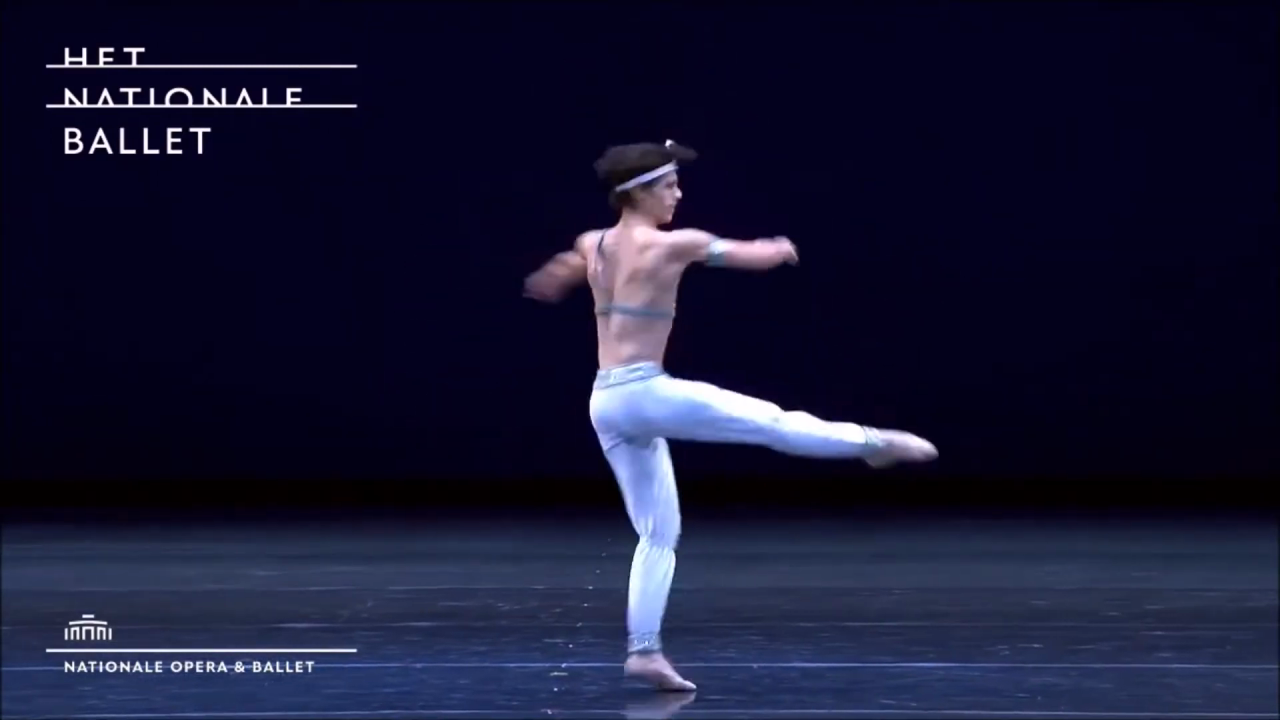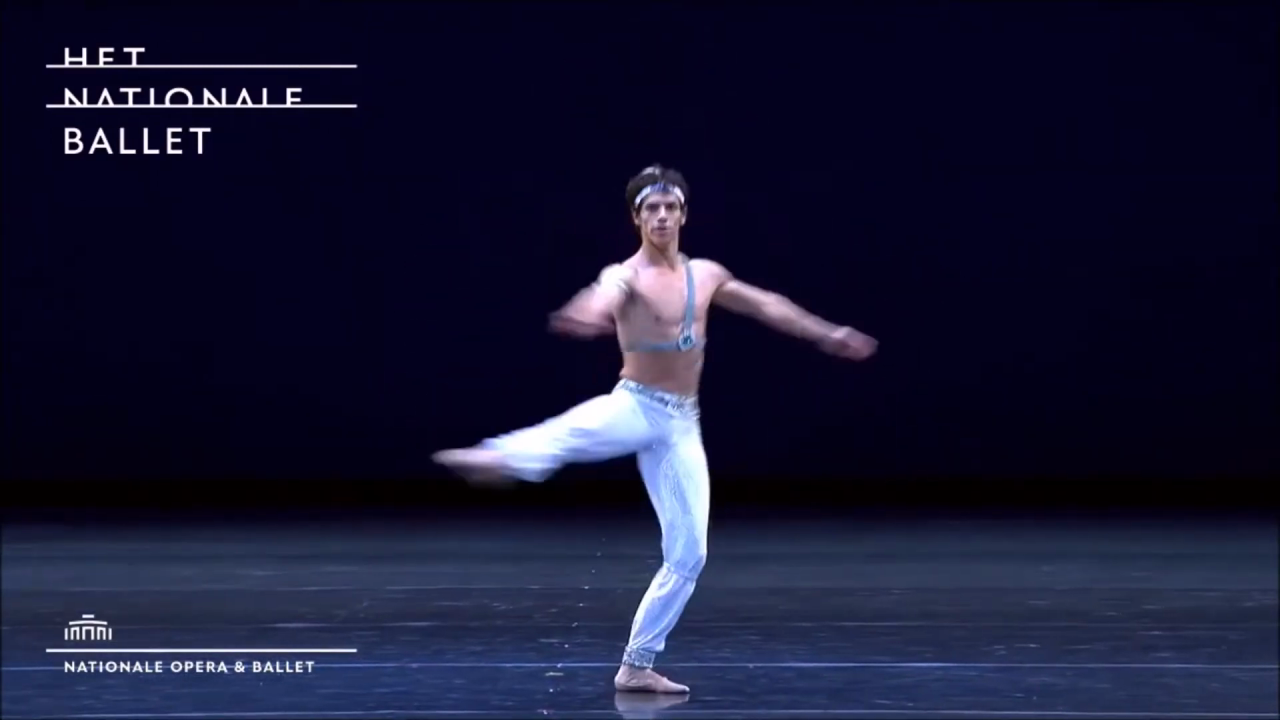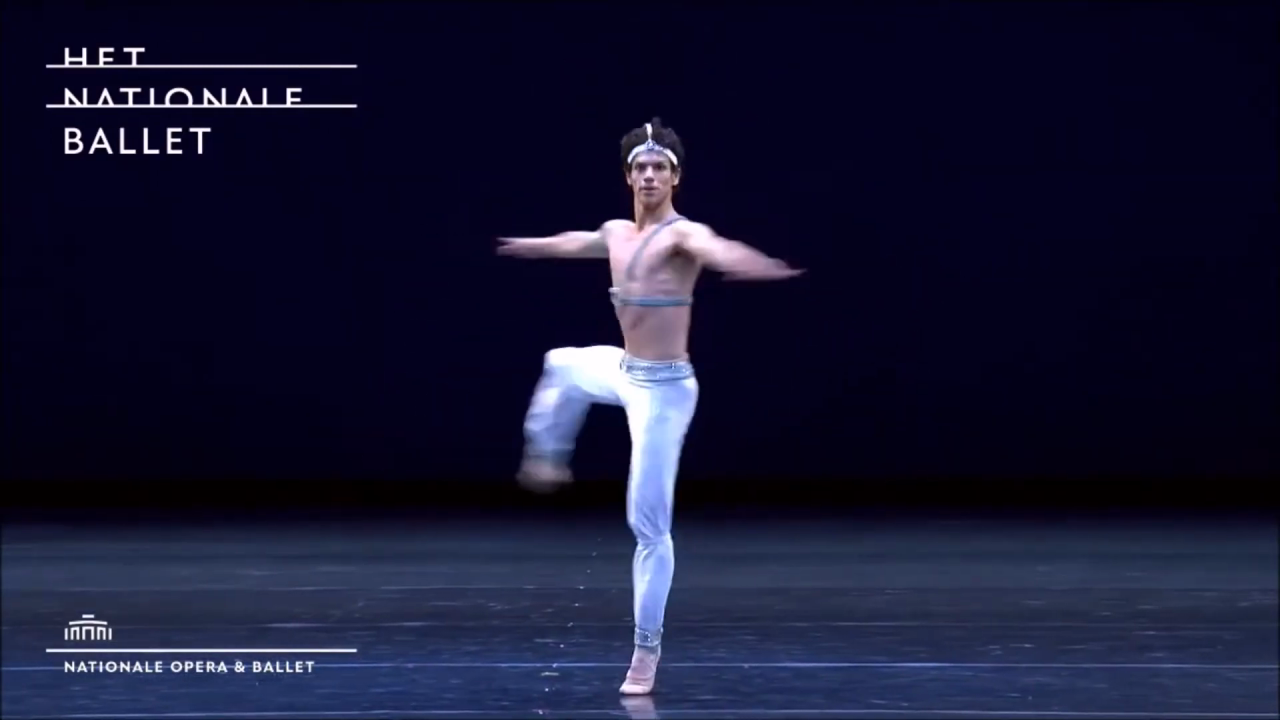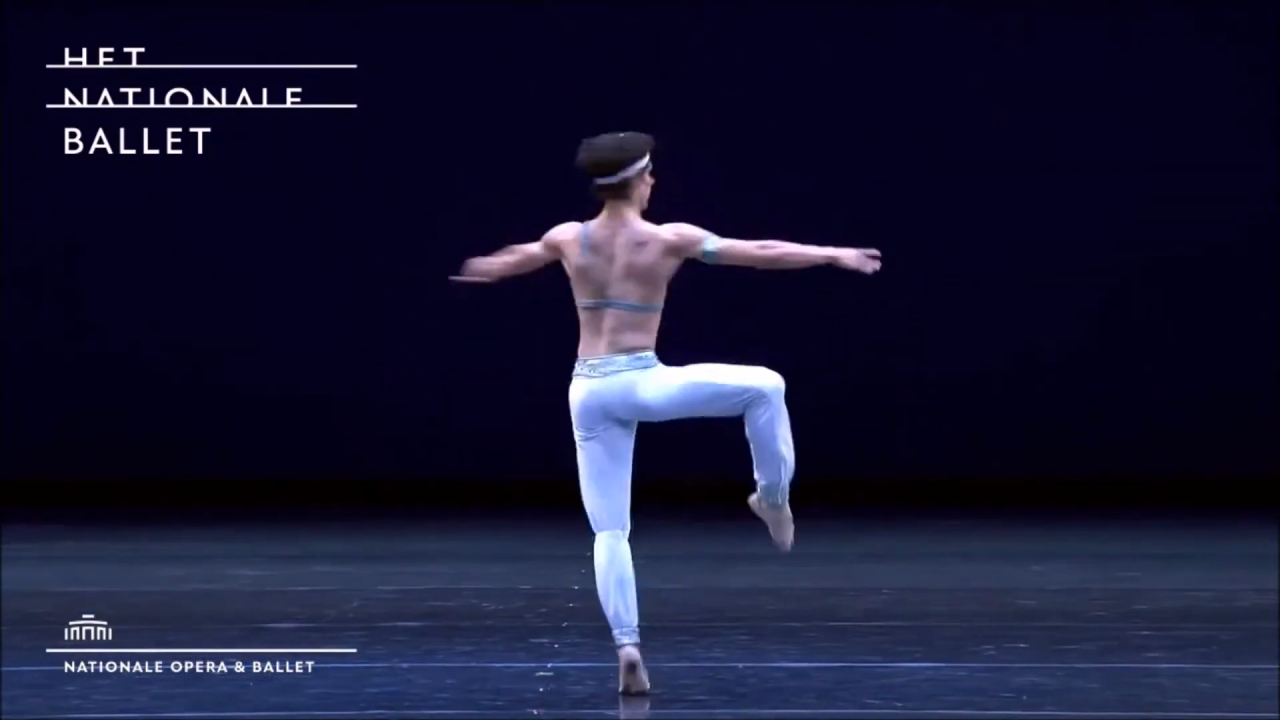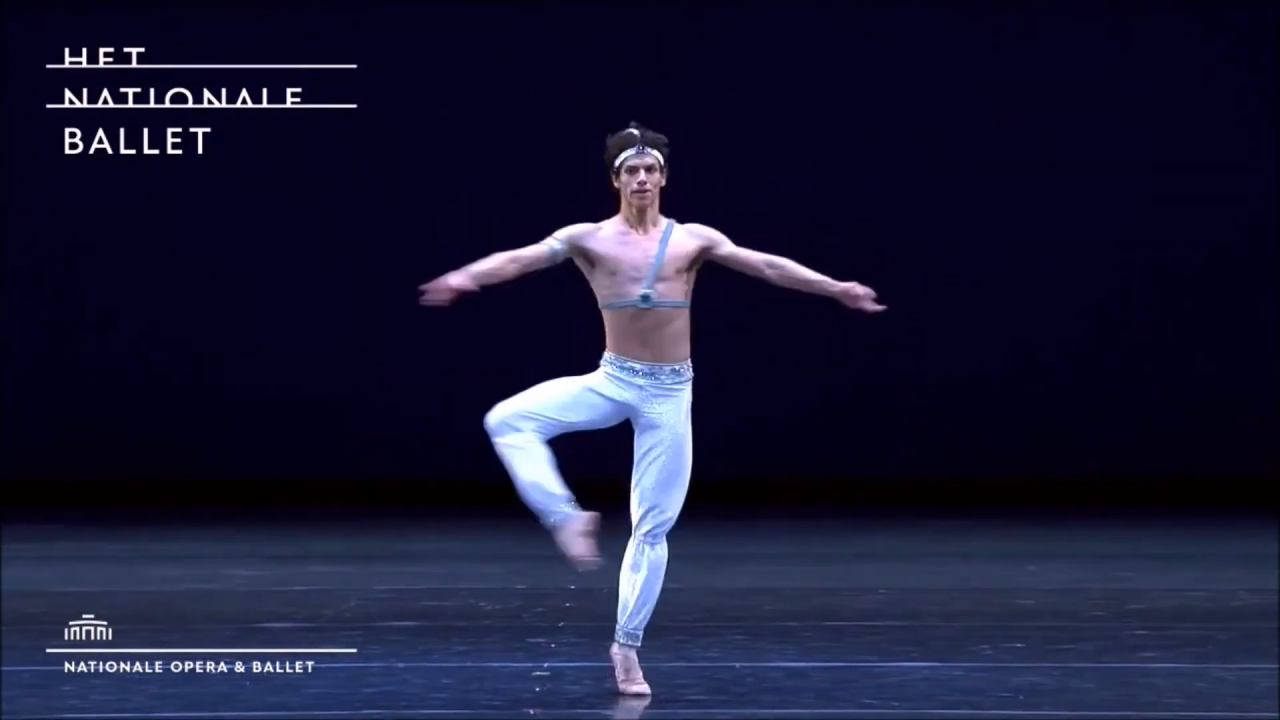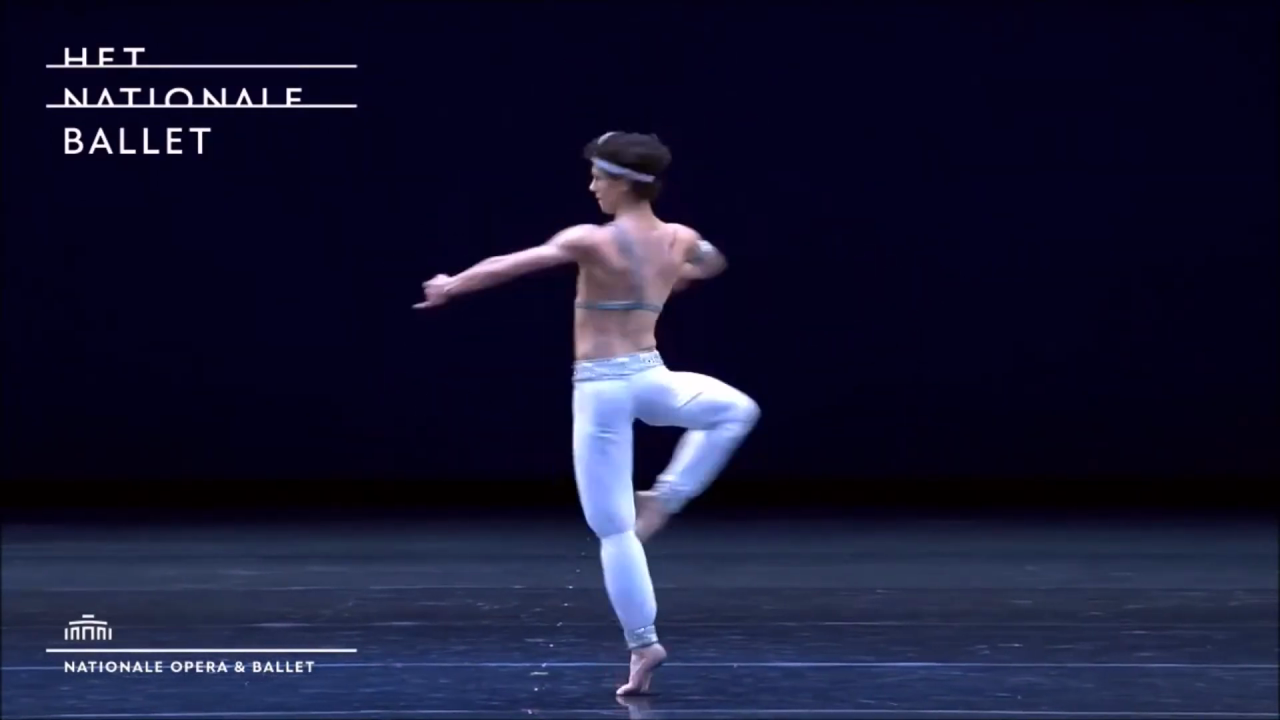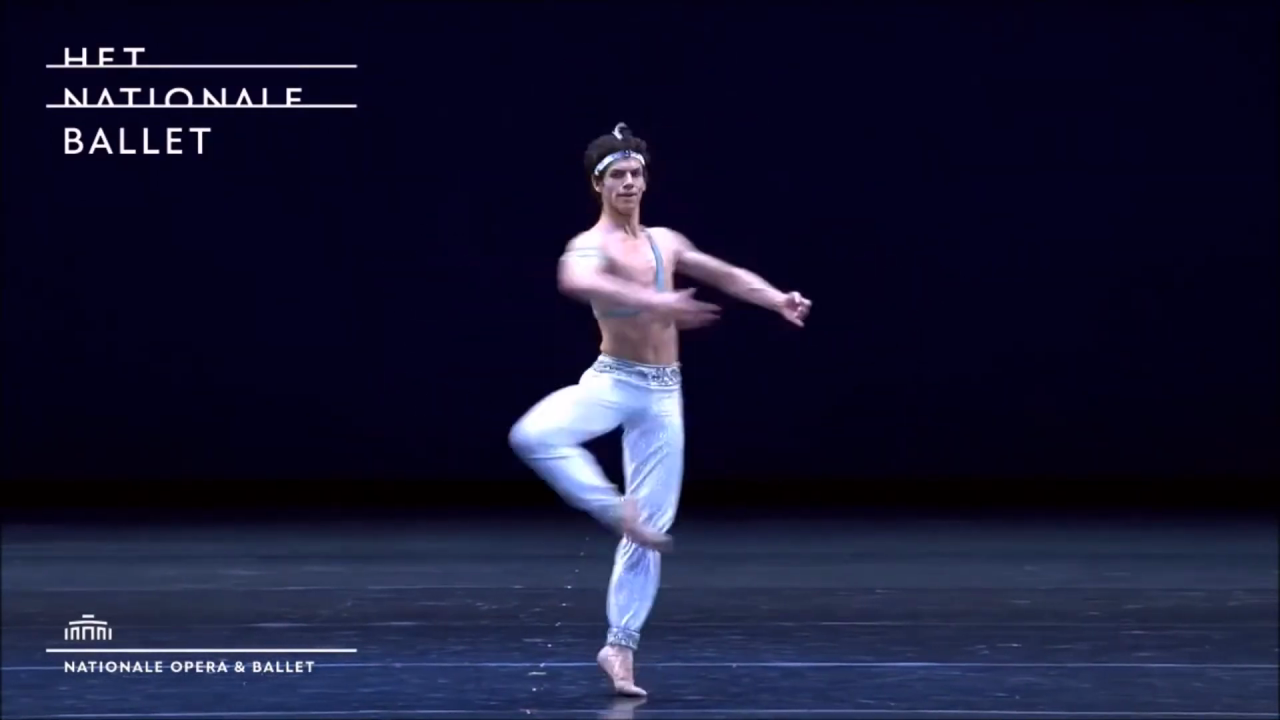
dt=0.2s
person 1, frame 1
left shoulder: (594, 243)
right shoulder: (673, 243)
left elbow: (556, 275)
right elbow: (749, 255)
left wrist: (550, 278)
right wrist: (778, 248)
left hip: (612, 404)
right hip: (637, 394)
left knee: (658, 533)
right knee: (773, 421)
left ankle: (645, 652)
right ankle: (882, 442)
person 1, frame 2
left shoulder: (706, 275)
right shoulder: (622, 277)
left elbow: (764, 305)
right elbow: (592, 305)
left wrist: (829, 333)
right wrist: (589, 315)
left hip: (678, 425)
right hip: (632, 409)
left knee: (688, 559)
left ankle: (639, 664)
right ankle: (495, 456)
person 1, frame 3
left shoulder: (687, 231)
right shoulder: (616, 233)
left elbow: (727, 253)
right elbow: (586, 243)
left wrist: (748, 262)
right wrist: (542, 242)
left hip: (662, 390)
right hip: (629, 373)
left knee: (649, 527)
left ankle: (646, 650)
right ankle: (546, 453)
person 1, frame 4
left shoulder: (571, 236)
right shoulder: (670, 238)
left elbow: (517, 260)
right elbow: (758, 253)
left wrist: (491, 266)
right wrist: (835, 254)
left hip: (594, 388)
right hip: (641, 381)
left knee: (611, 528)
right knee: (765, 386)
left ankle: (626, 645)
right ankle: (773, 496)
person 1, frame 5
left shoulder: (691, 237)
right shoulder: (585, 237)
left elbow: (765, 265)
right elbow: (515, 262)
left wrist: (838, 287)
right wrist: (461, 277)
left hip: (669, 391)
right hip: (610, 381)
left knee: (652, 531)
right knee: (506, 420)
left ankle: (626, 647)
right ankle: (568, 519)
person 1, frame 6
left shoulder: (588, 238)
right shoulder: (682, 240)
left elbow: (513, 266)
right elbow: (706, 264)
left wrist: (449, 285)
left hip: (602, 385)
right hip: (651, 375)
left knee: (613, 530)
left ankle: (643, 645)
right ankle: (664, 495)
person 1, frame 7
left shoulder: (663, 240)
right shoulder: (587, 245)
left elbow: (725, 273)
right elbow: (580, 283)
left wrist: (778, 297)
right wrist: (658, 301)
left hip: (659, 394)
right hip: (609, 383)
left knee: (651, 533)
right knee: (535, 437)
left ankle: (620, 646)
right ankle: (626, 512)
